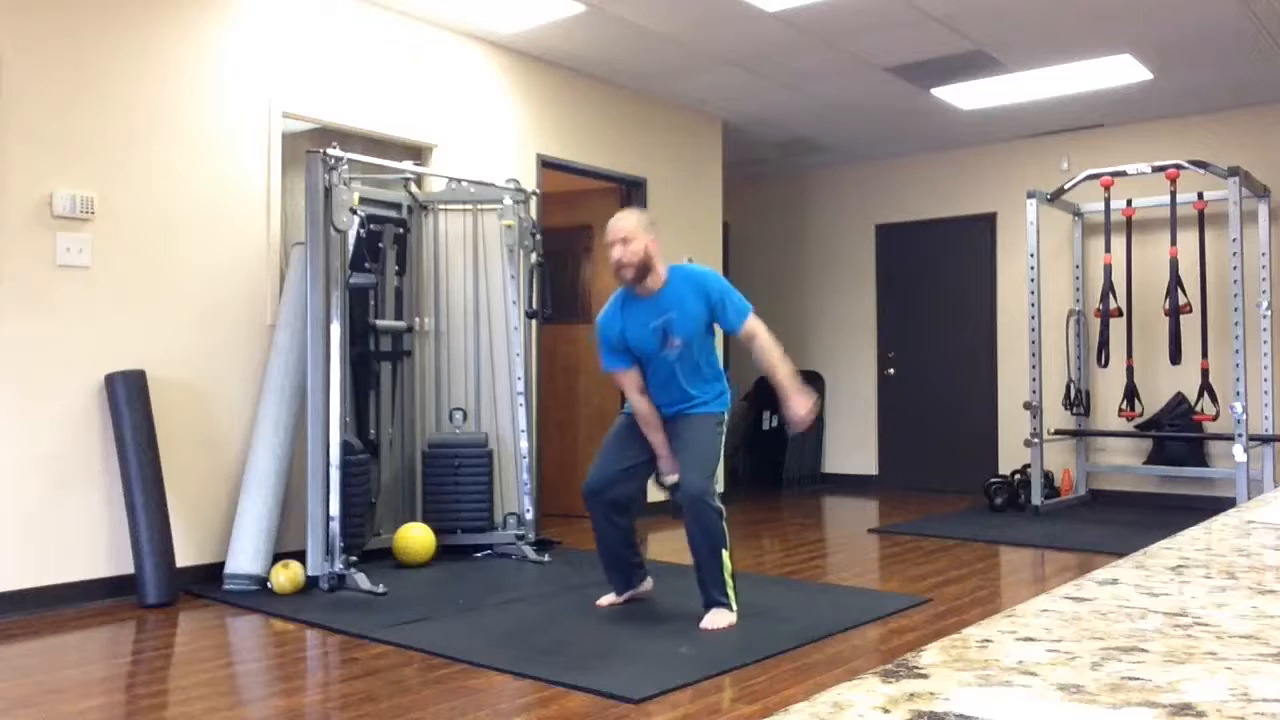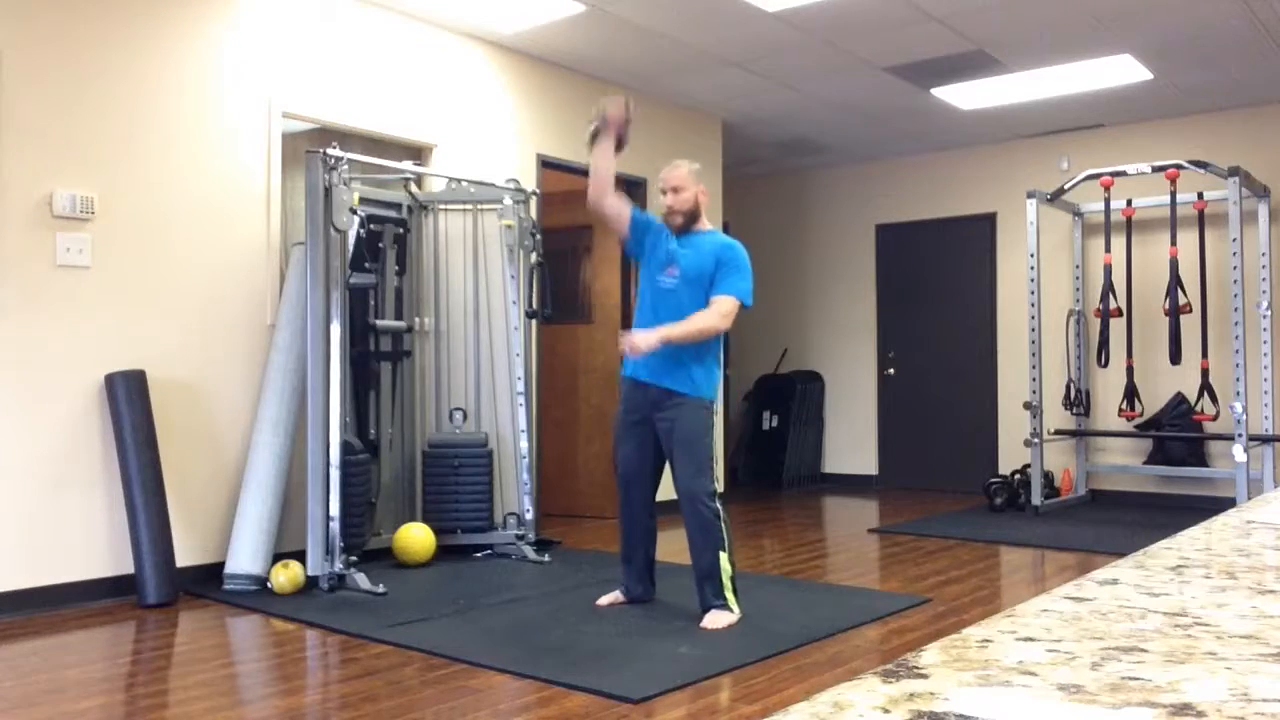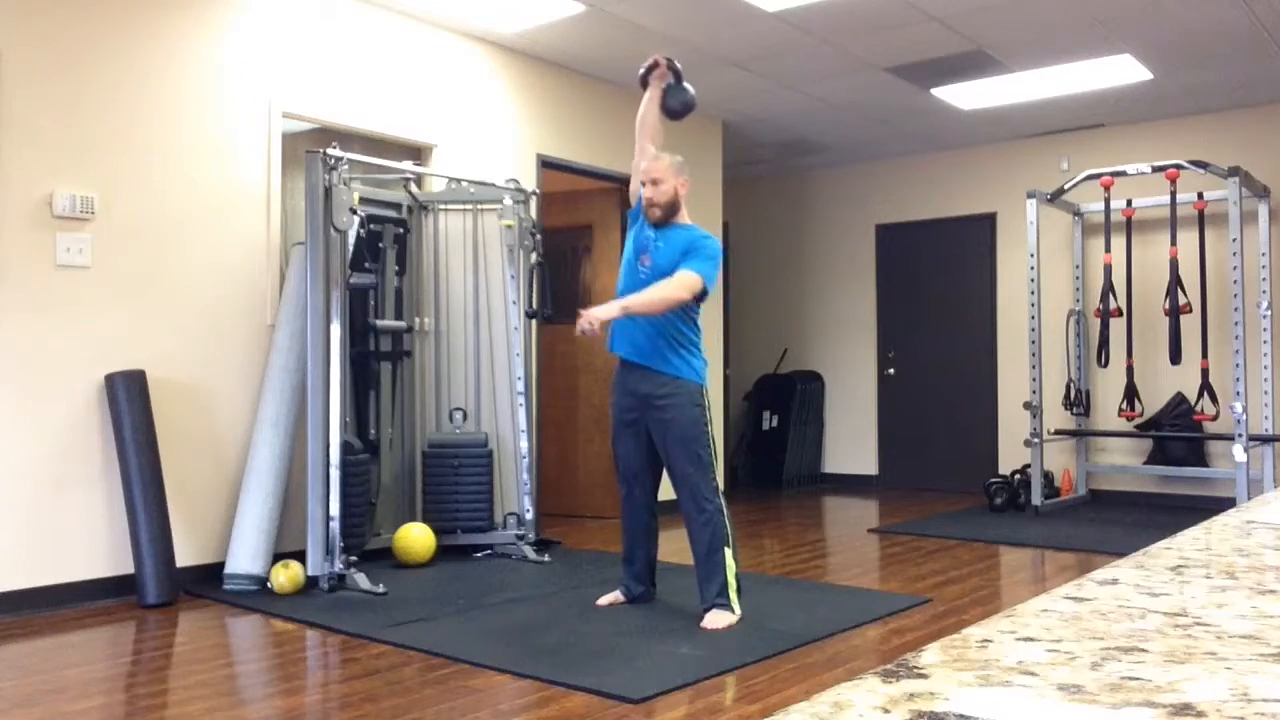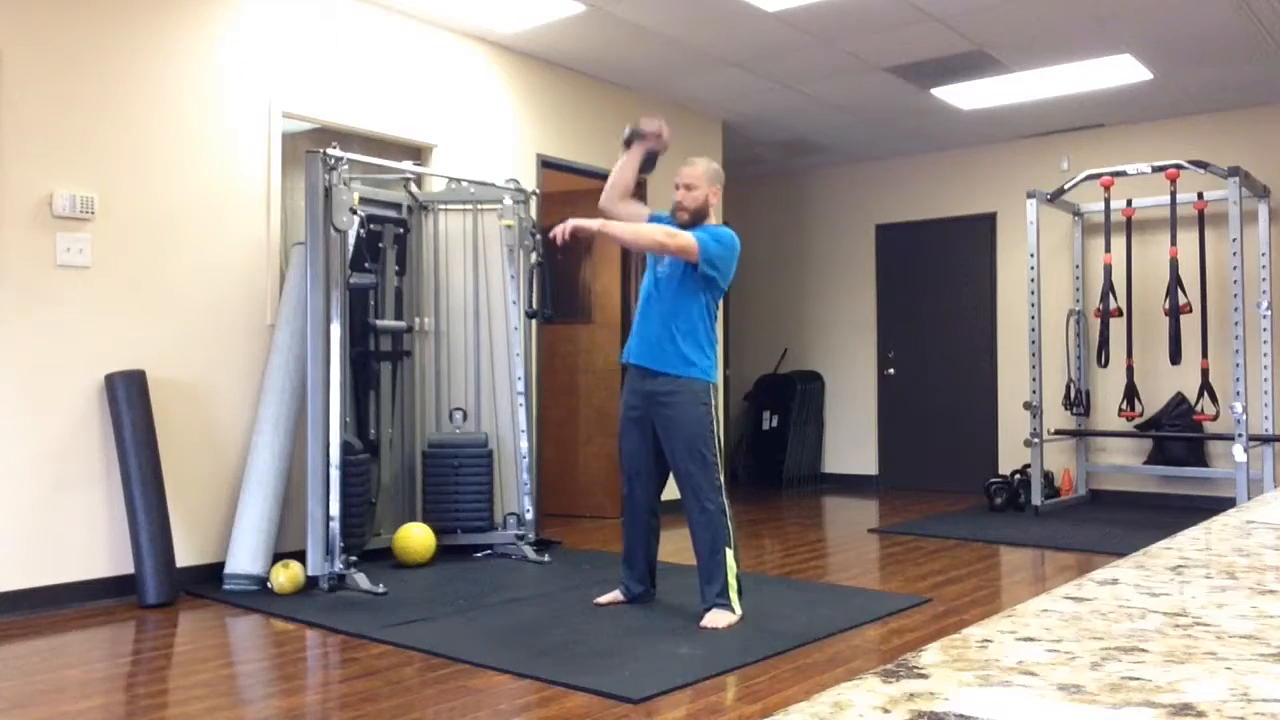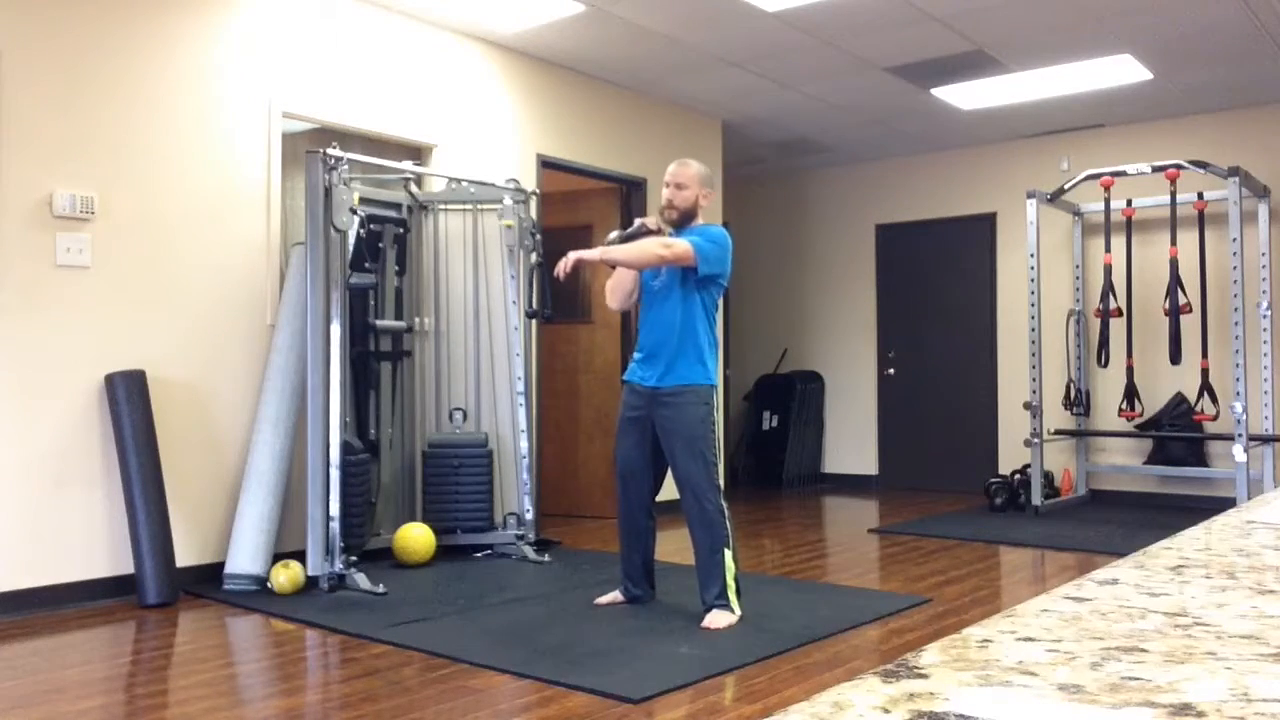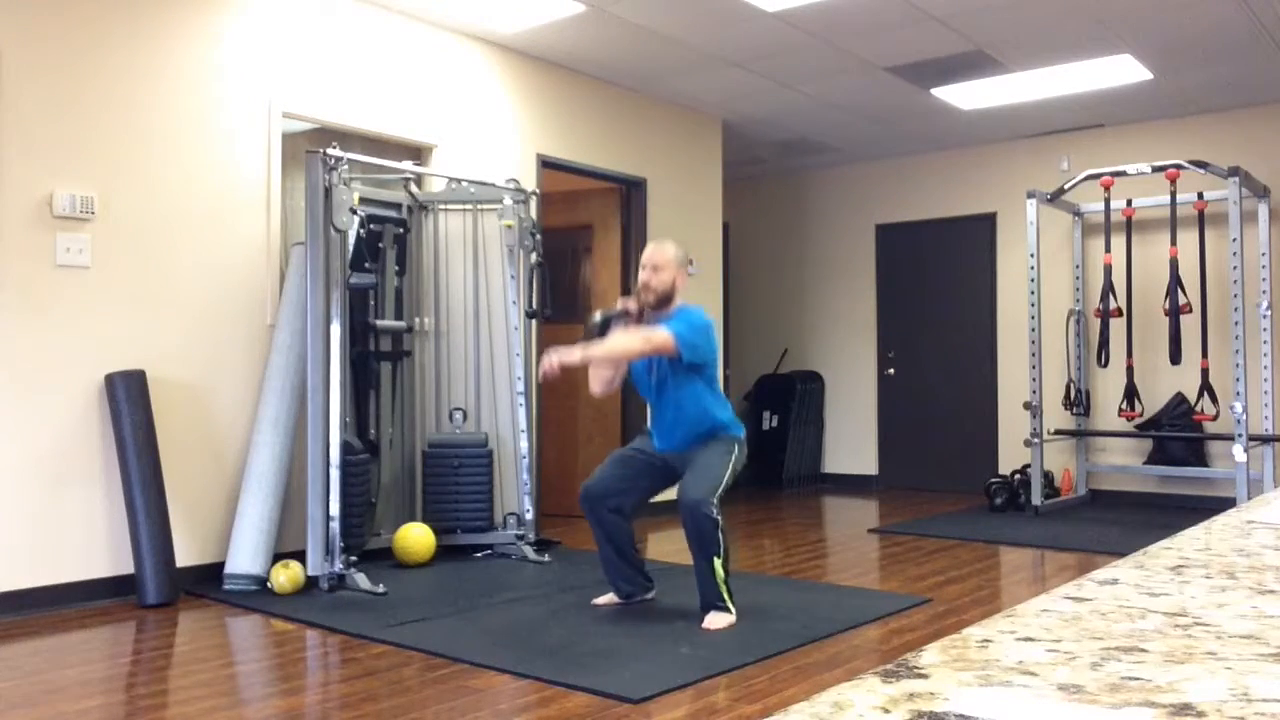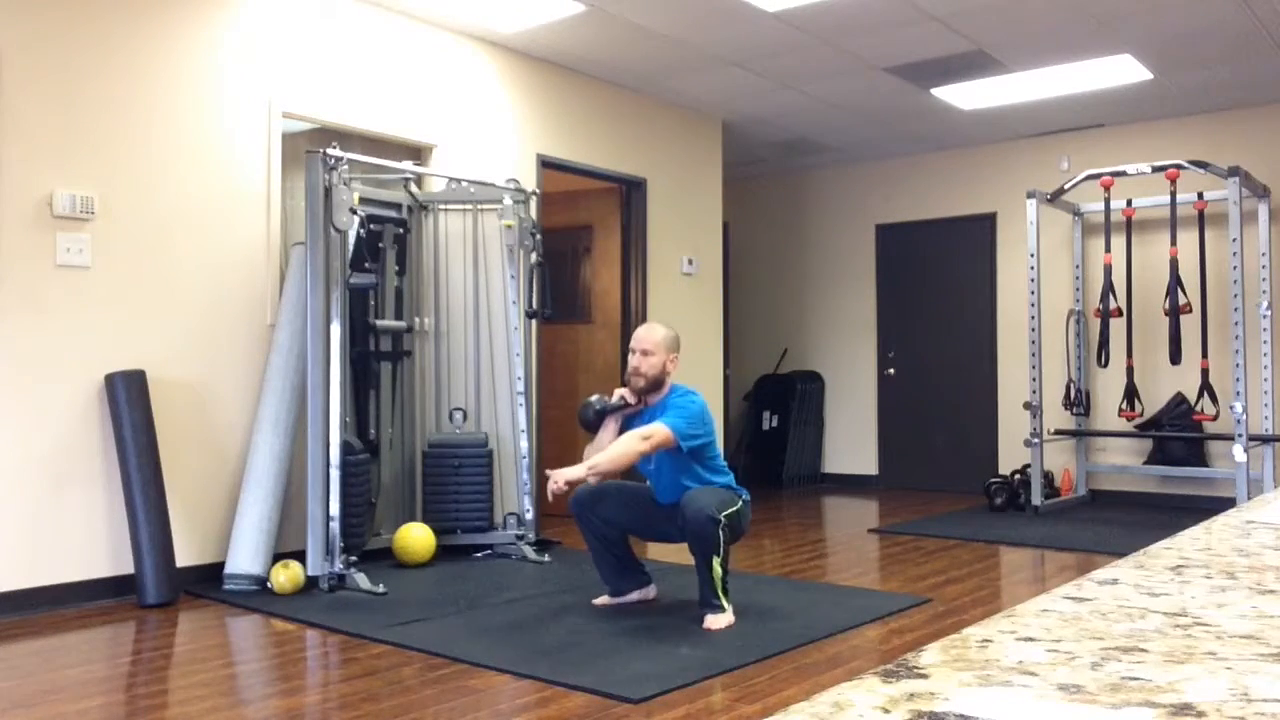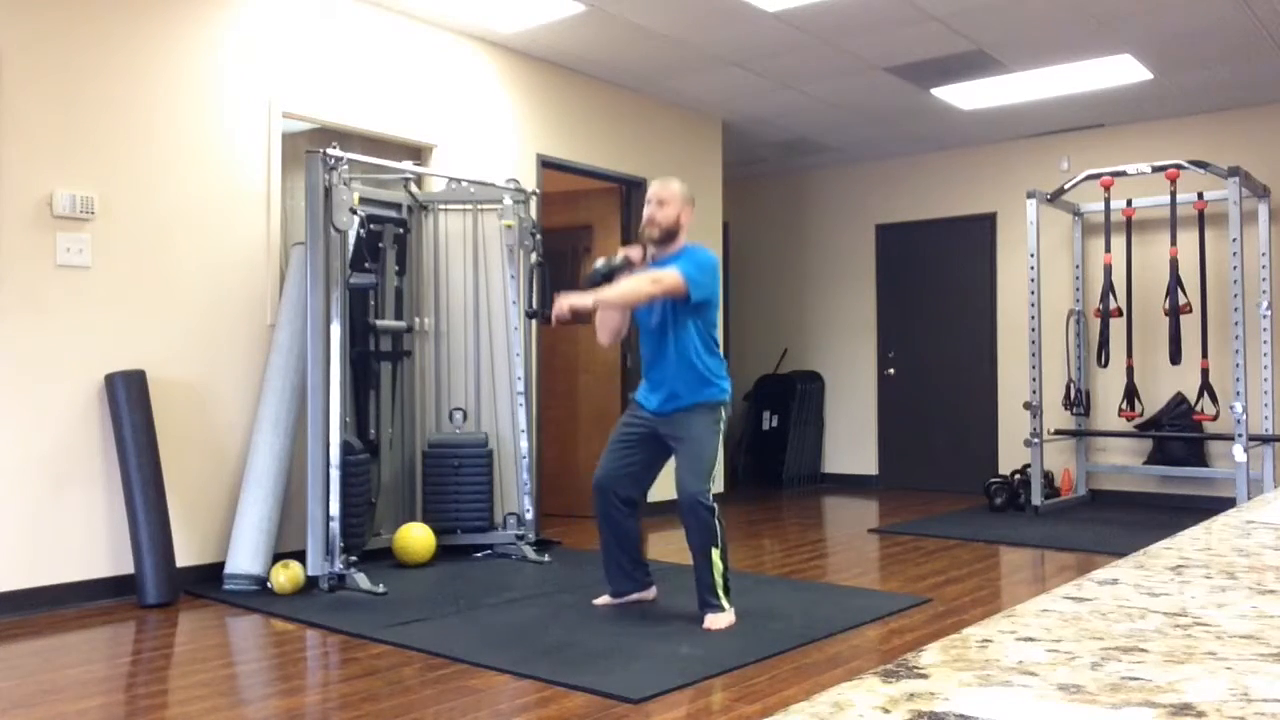
dt=0.5s
person 1, frame 1
left shoulder: (698, 283)
right shoulder: (611, 318)
left elbow: (756, 336)
right elbow: (636, 395)
left wrist: (791, 392)
right wrist: (665, 458)
left hip: (700, 410)
right hip: (646, 413)
left knee: (695, 492)
right knee: (600, 488)
left ankle: (721, 600)
right ankle: (630, 580)
person 1, frame 2
left shoulder: (728, 254)
right shoulder: (651, 238)
left elbow: (720, 318)
right elbow: (601, 200)
left wrist: (660, 336)
right wrist: (608, 135)
left hip: (688, 393)
right hip: (638, 386)
left knee: (697, 495)
right knee: (632, 491)
left ankle: (721, 599)
right ankle: (636, 584)
person 1, frame 3
left shoulder: (702, 244)
right shoulder: (639, 223)
left elbow: (677, 291)
right elbow: (645, 141)
left wrist: (615, 307)
right wrist: (655, 88)
left hip: (676, 383)
right hip: (629, 378)
left knee: (698, 493)
right knee: (635, 491)
left ankle: (723, 598)
right ankle: (636, 584)
person 1, frame 4
left shoulder: (721, 241)
right shoulder: (661, 227)
left elbow: (666, 240)
right elbow: (612, 201)
left wrist: (589, 225)
right wrist: (640, 149)
left hip: (687, 384)
right hip: (640, 377)
left knee: (701, 492)
right knee: (637, 487)
left ankle: (723, 598)
right ankle: (637, 583)
person 1, frame 5
left shoulder: (714, 241)
right shoulder: (653, 244)
left elbow: (665, 251)
right elbow: (617, 301)
left wrist: (596, 253)
right wrist: (632, 244)
left hip: (687, 388)
right hip: (639, 385)
left knee: (700, 494)
right knee: (632, 491)
left ankle: (722, 599)
right ankle: (636, 585)
person 1, frame 6
left shoulder: (694, 324)
right shoulder: (635, 325)
left elbow: (645, 345)
right elbow: (600, 387)
left wrist: (575, 354)
right wrist: (617, 327)
left hip: (714, 440)
right hip: (662, 442)
left knee: (697, 500)
right knee: (597, 493)
left ankle: (719, 602)
right ankle: (632, 584)
person 1, frame 7
left shoulder: (688, 407)
right shoulder: (630, 408)
left elbow: (644, 442)
right elbow: (596, 474)
left wrist: (579, 471)
right wrist: (613, 416)
left hip: (719, 502)
left knee: (698, 508)
right knee: (586, 500)
left ankle: (717, 603)
right ankle: (631, 583)
person 1, frame 8
left shoulder: (701, 262)
right shoulder: (639, 268)
left elbow: (656, 285)
right elbow: (608, 336)
left wrist: (584, 299)
right wrist: (624, 272)
left hip: (698, 405)
right hip: (647, 404)
left knee: (693, 496)
right knee: (609, 487)
left ankle: (716, 602)
right ankle: (630, 584)
